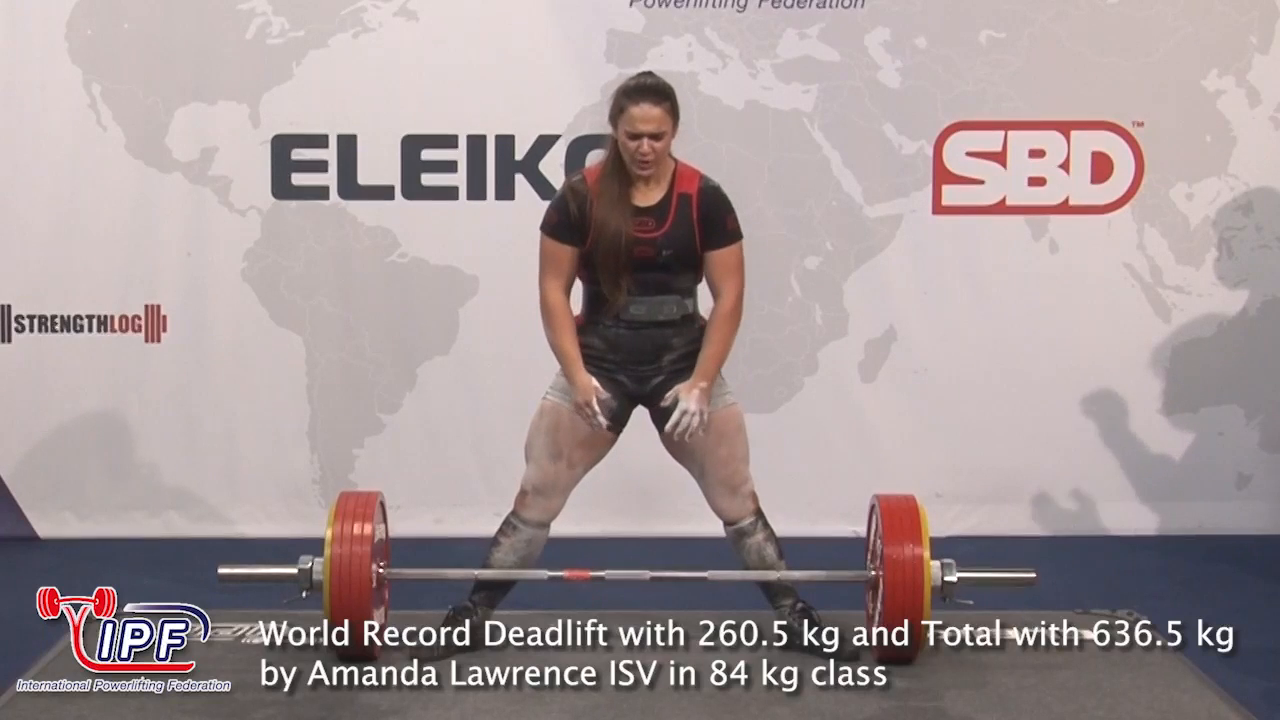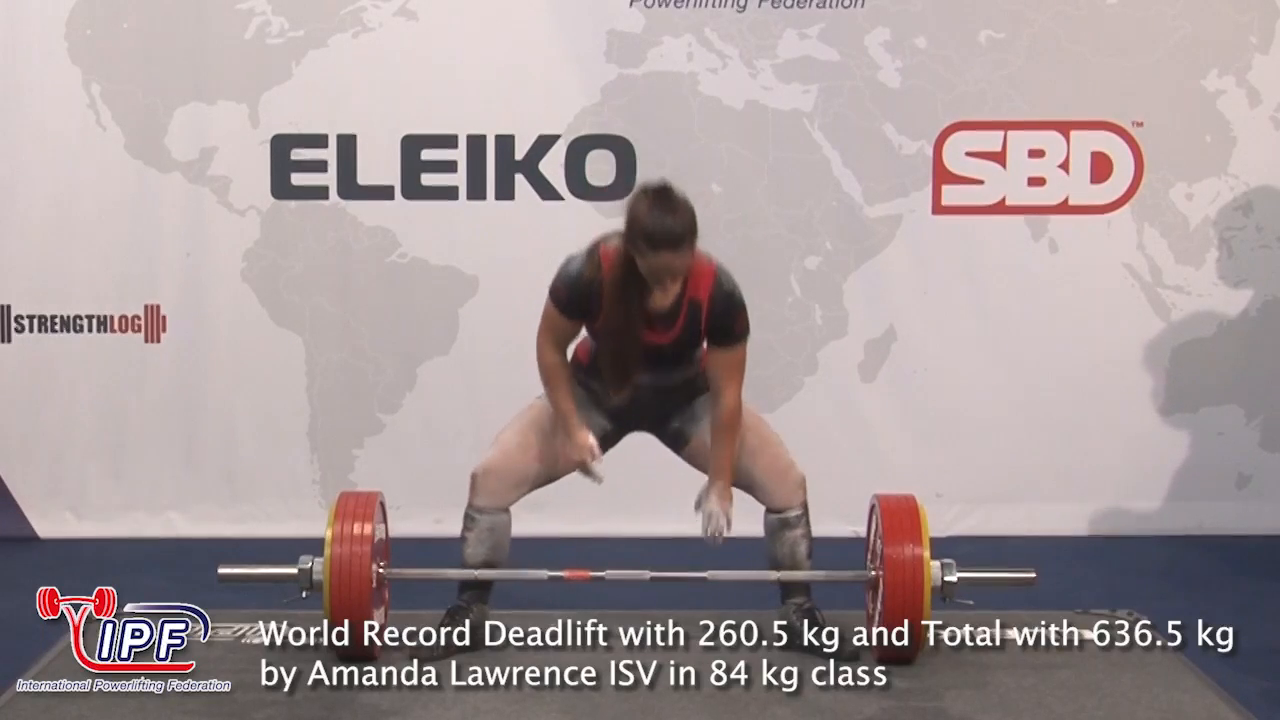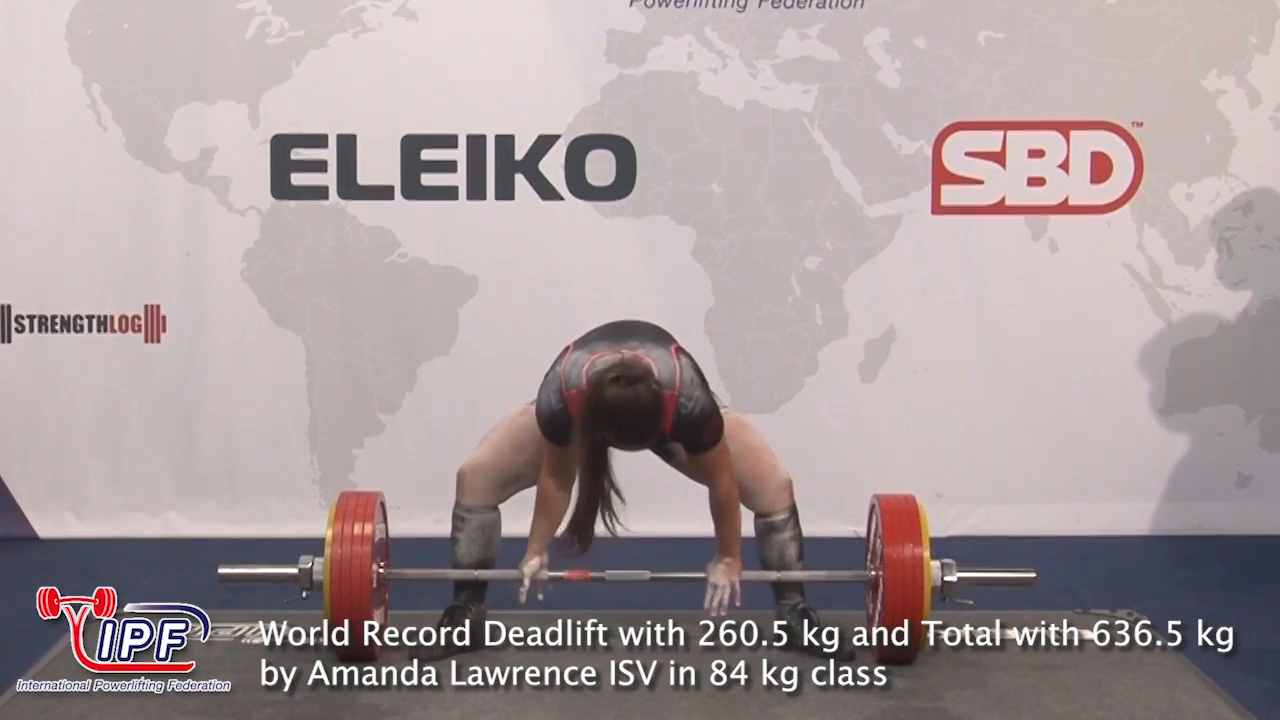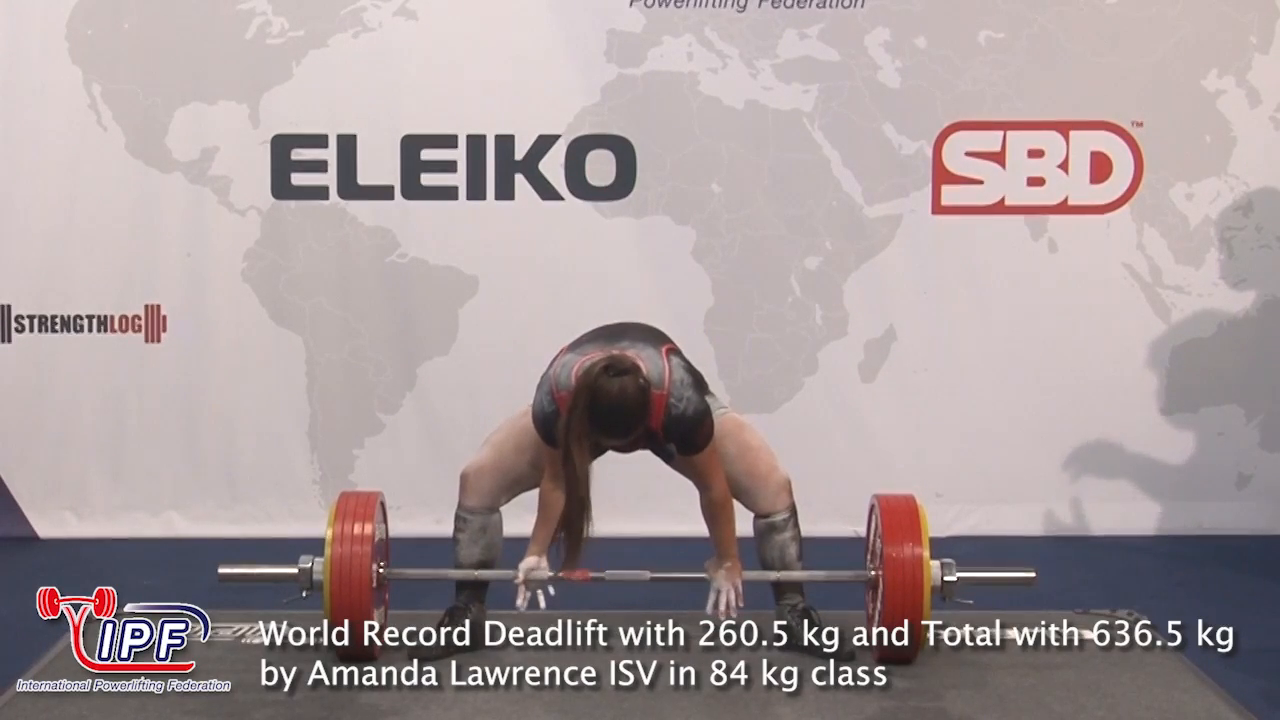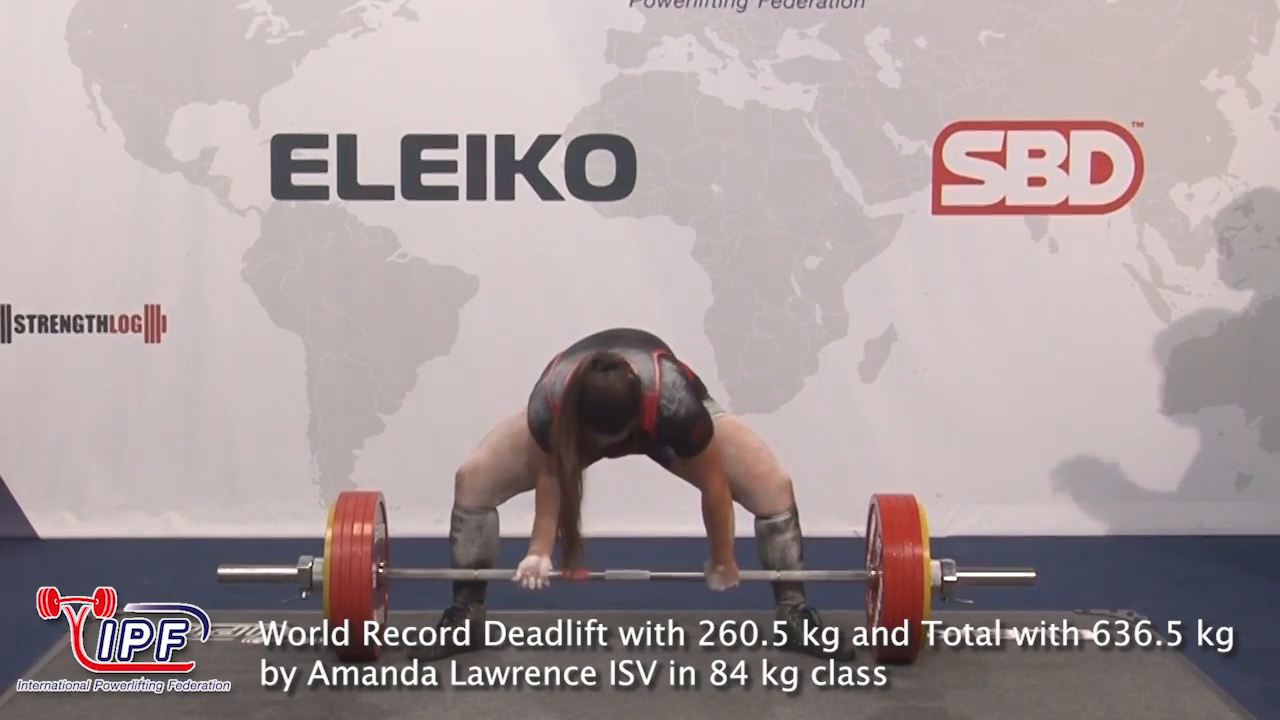
dt=1s
person 1, frame 1
left shoulder: (705, 198)
right shoulder: (580, 196)
left elbow: (728, 297)
right elbow: (554, 290)
left wrist: (701, 383)
right wrist: (576, 375)
left hip: (682, 361)
right hip: (600, 362)
left knee: (736, 497)
right knee: (537, 494)
left ankle: (794, 617)
right ankle: (473, 614)
person 1, frame 2
left shoulder: (718, 292)
right shoulder: (588, 272)
left elbow: (727, 394)
right elbow: (551, 349)
left wrist: (717, 485)
right wrist: (572, 429)
left hip: (687, 399)
right hip: (596, 396)
left knee: (785, 483)
right knee: (491, 478)
left ankle: (799, 615)
right ankle: (469, 612)
person 1, frame 3
left shoulder: (689, 402)
right shoulder: (561, 395)
left elbow: (721, 482)
right elbow: (556, 476)
left wrist: (728, 558)
right wrist: (537, 552)
left hip: (668, 404)
right hip: (584, 396)
left knee: (773, 486)
right knee: (474, 478)
left ankle: (794, 612)
right ankle: (466, 611)
person 1, frame 4
left shoulder: (680, 400)
right shoulder: (554, 397)
left elbow: (712, 484)
right elbow: (557, 478)
left wrist: (726, 561)
right wrist: (536, 553)
left hip: (666, 405)
right hip: (581, 406)
left knee: (773, 486)
right knee: (477, 480)
left ankle: (793, 614)
right ankle: (467, 613)
person 1, frame 5
left shoulder: (674, 401)
right shoulder: (549, 401)
left elbow: (713, 483)
right elbow: (552, 474)
left wrist: (723, 561)
right wrist: (539, 550)
left hip: (664, 413)
right hip: (575, 413)
left knee: (774, 487)
right knee: (472, 480)
left ankle: (794, 615)
right ankle: (466, 613)
